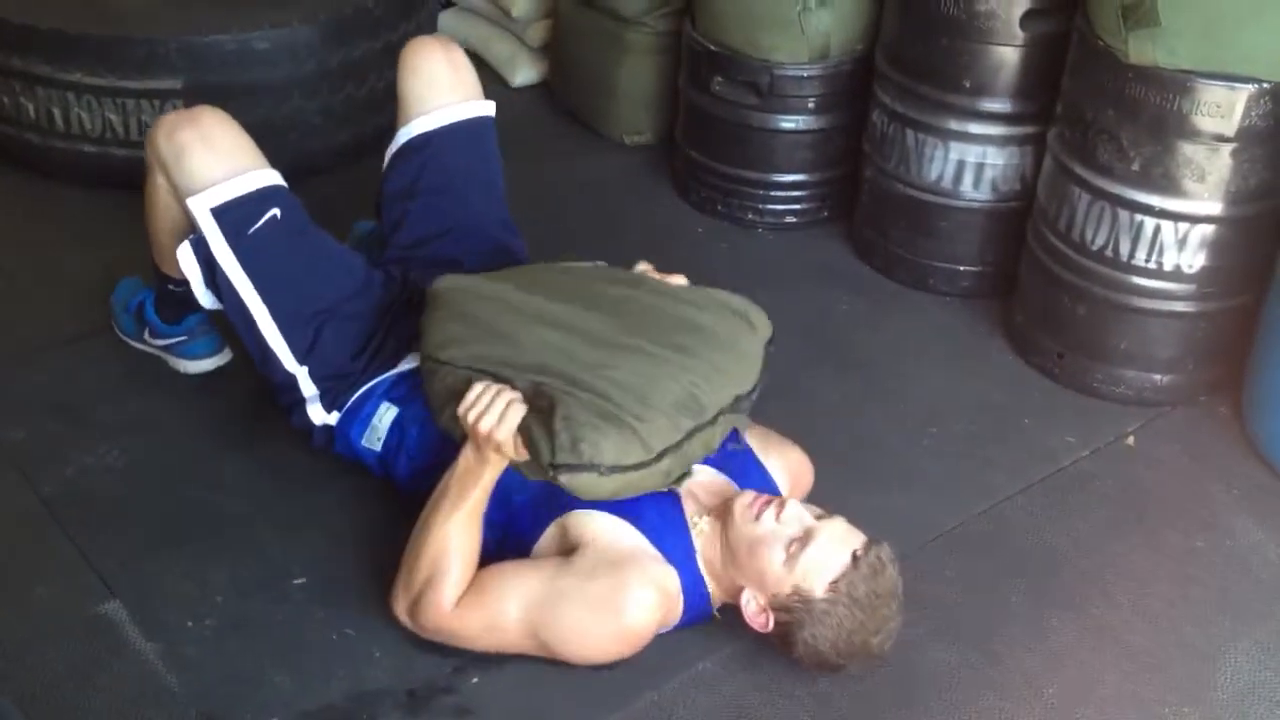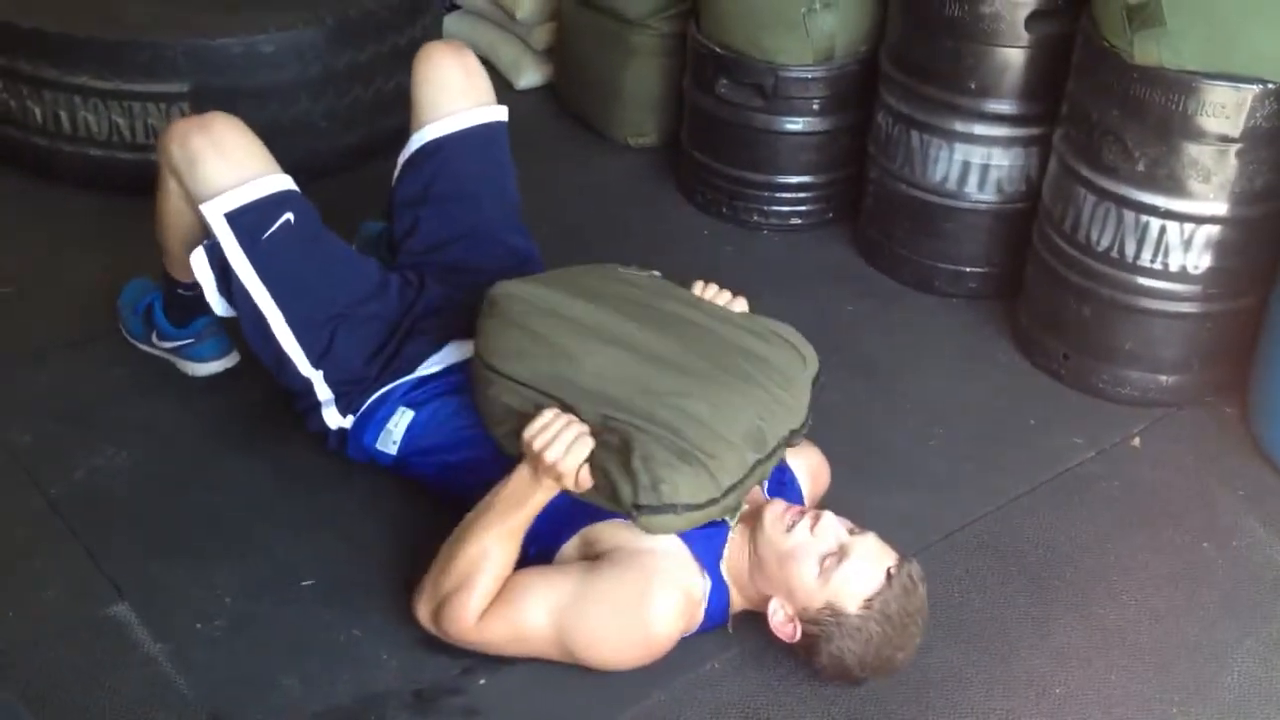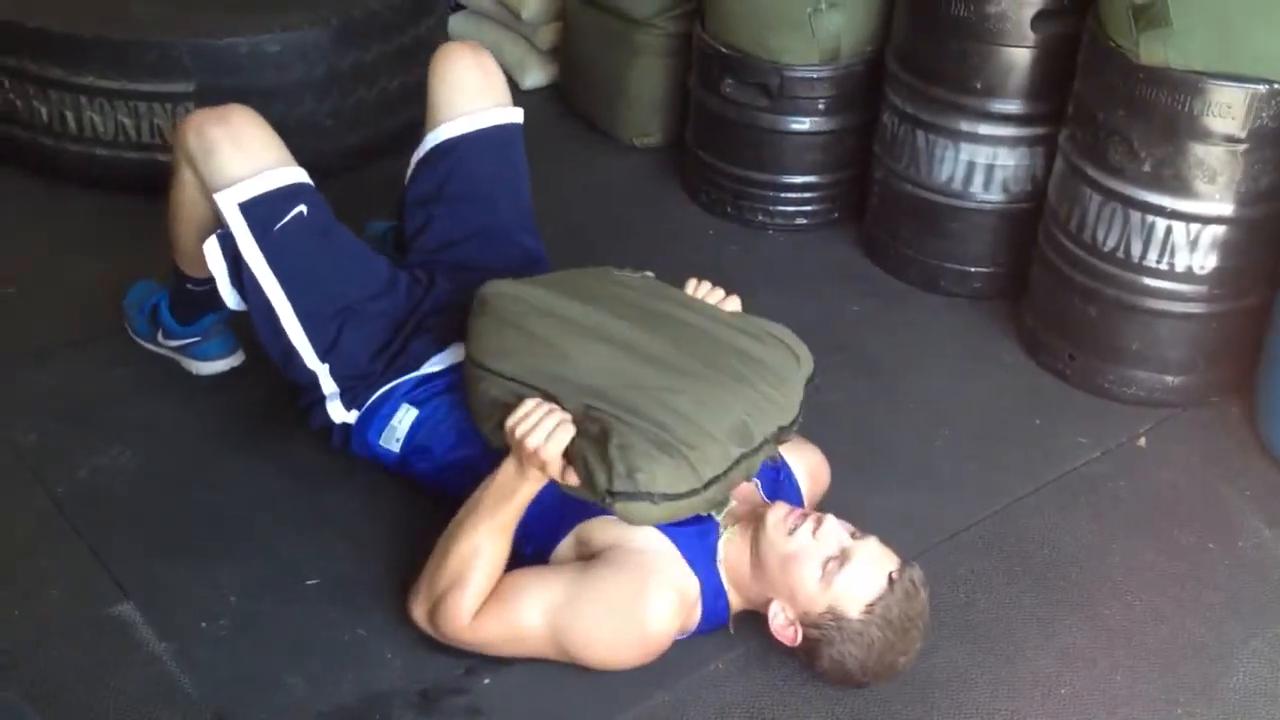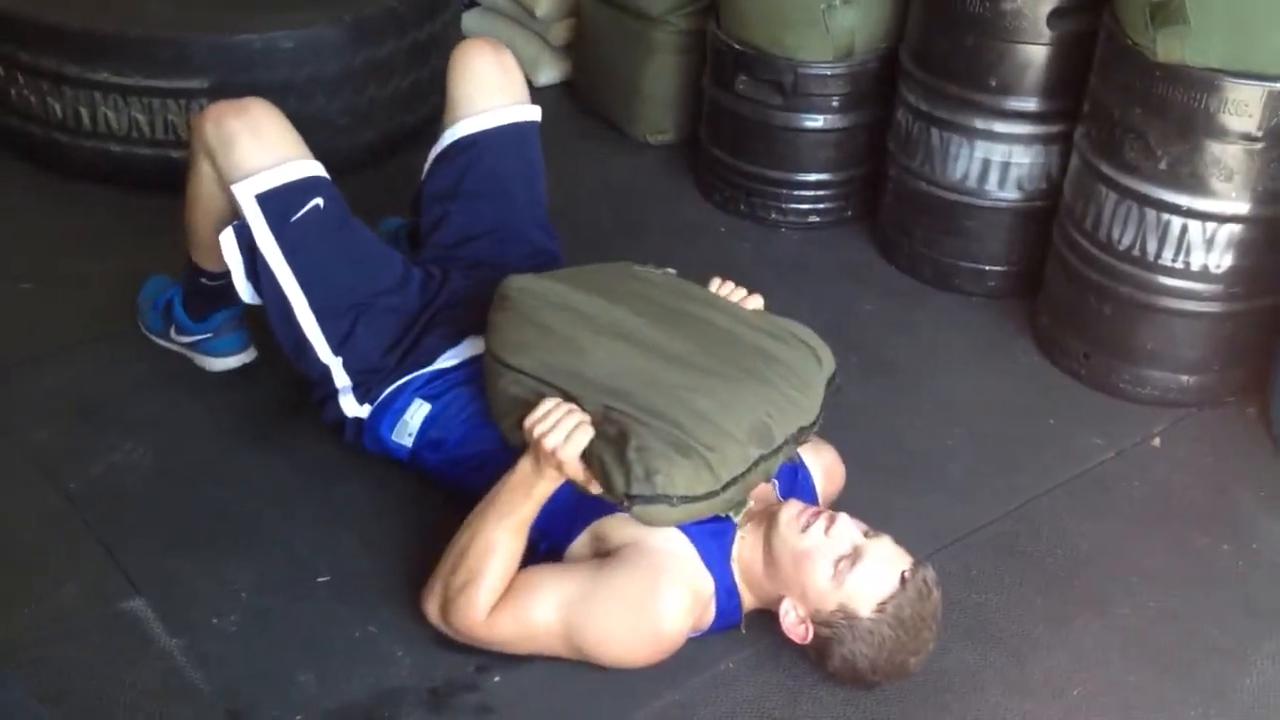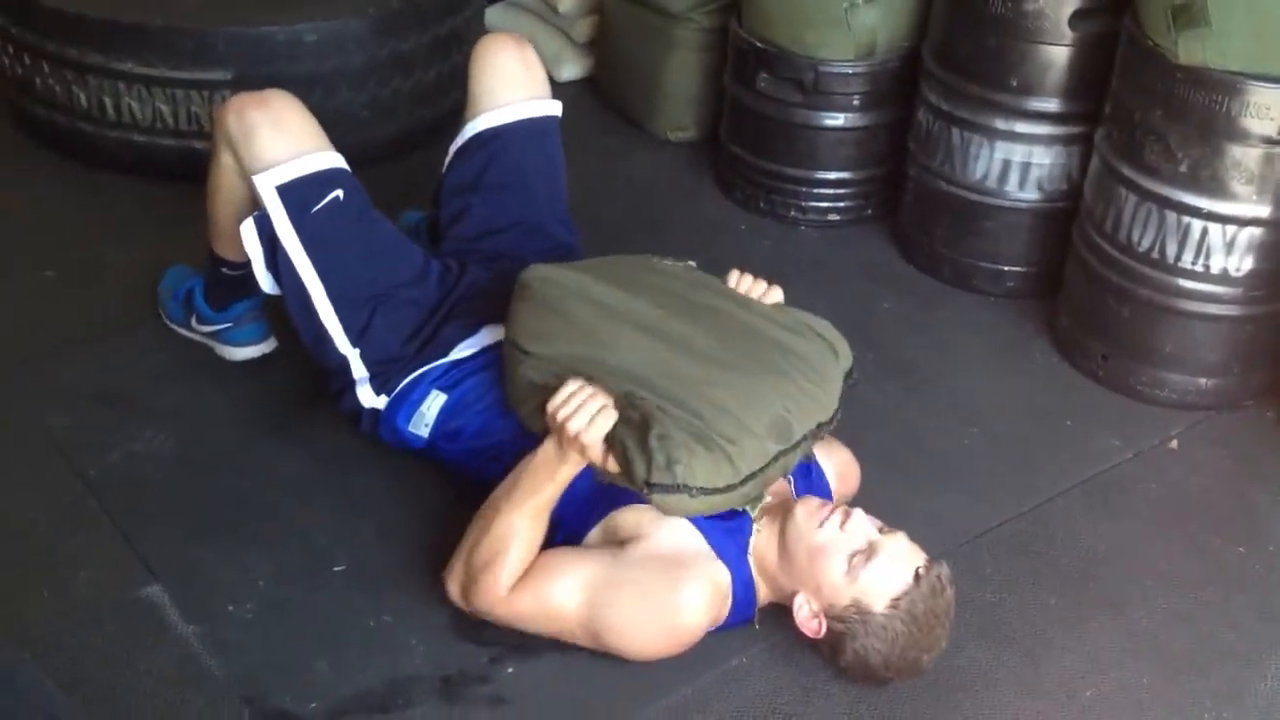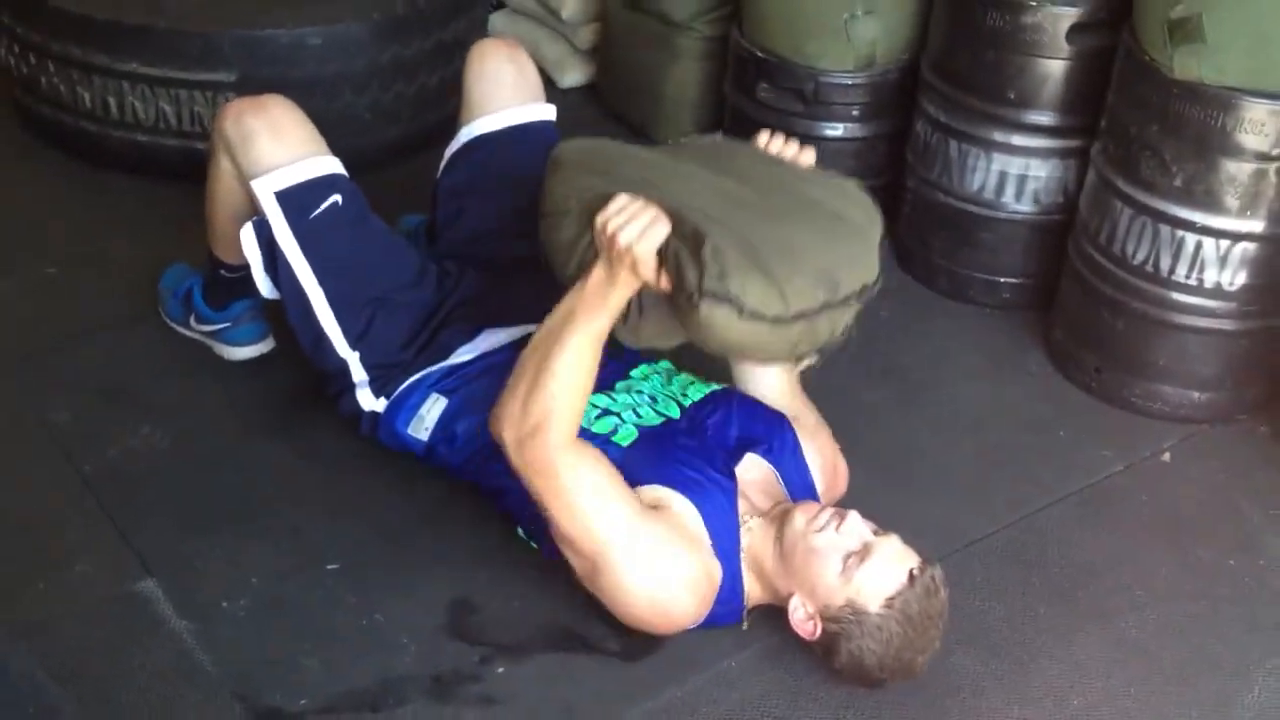
dt=0.4s
person 1, frame 1
left shoulder: (628, 603)
right shoulder: (783, 472)
left elbow: (424, 608)
left wrist: (484, 455)
left hip: (366, 381)
left knee: (187, 135)
right knee: (431, 56)
left ankle: (174, 321)
right ankle: (390, 258)
person 1, frame 2
left shoulder: (657, 608)
right shoulder: (799, 474)
left elbow: (444, 611)
left wrist: (537, 480)
left hip: (384, 385)
left knee: (201, 141)
right knee: (444, 61)
left ankle: (182, 321)
right ankle: (400, 263)
person 1, frame 3
left shoulder: (651, 606)
right shoulder: (800, 474)
left elbow: (442, 612)
left wrist: (523, 470)
left hip: (388, 382)
left knee: (217, 133)
right knee: (463, 61)
left ankle: (189, 320)
right ankle: (408, 254)
person 1, frame 4
left shoulder: (664, 604)
right shoulder: (814, 472)
left elbow: (455, 608)
left wrist: (539, 468)
left hip: (402, 377)
left knee: (233, 124)
right knee: (480, 58)
left ankle: (203, 315)
right ankle: (424, 249)
person 1, frame 5
left shoulder: (683, 599)
right shoulder: (828, 472)
left elbow: (475, 585)
left wrist: (562, 453)
left hip: (418, 370)
left knee: (255, 116)
right knee: (503, 53)
left ankle: (224, 306)
right ankle: (443, 242)
person 1, frame 6
left shoulder: (670, 578)
right shoulder: (817, 469)
left elbow: (526, 433)
right elbow: (764, 357)
left wrist: (614, 282)
left hip: (416, 371)
right hip: (526, 307)
left knee: (253, 121)
right knee: (496, 57)
left ankle: (223, 307)
right ankle: (442, 247)
